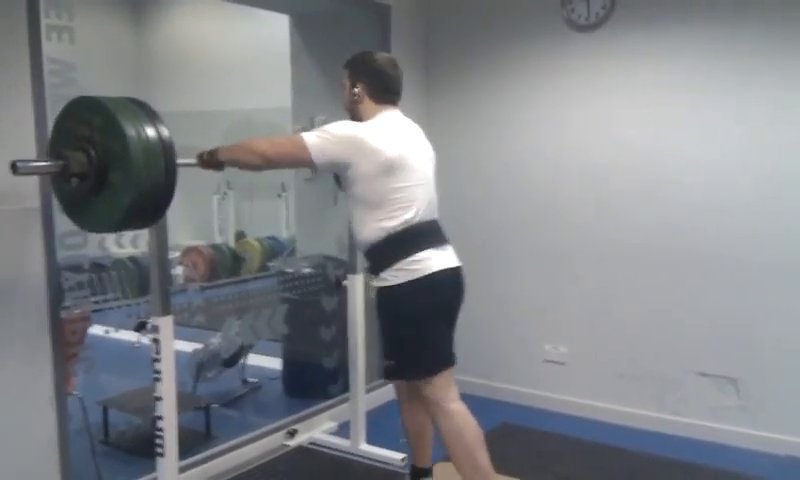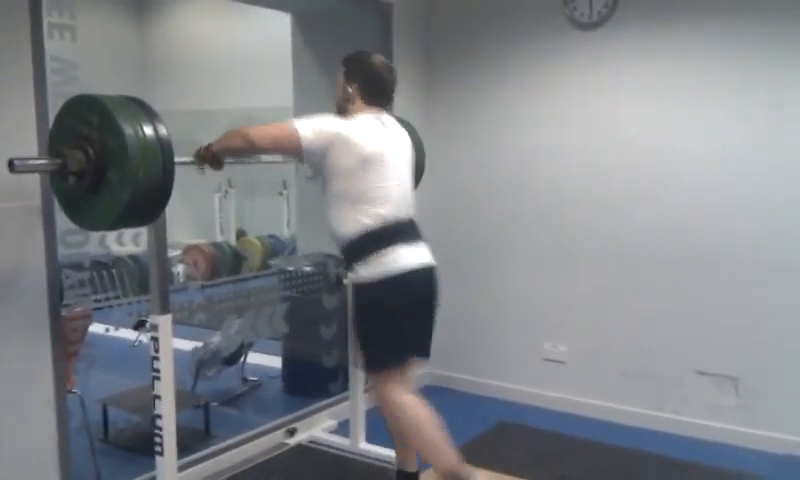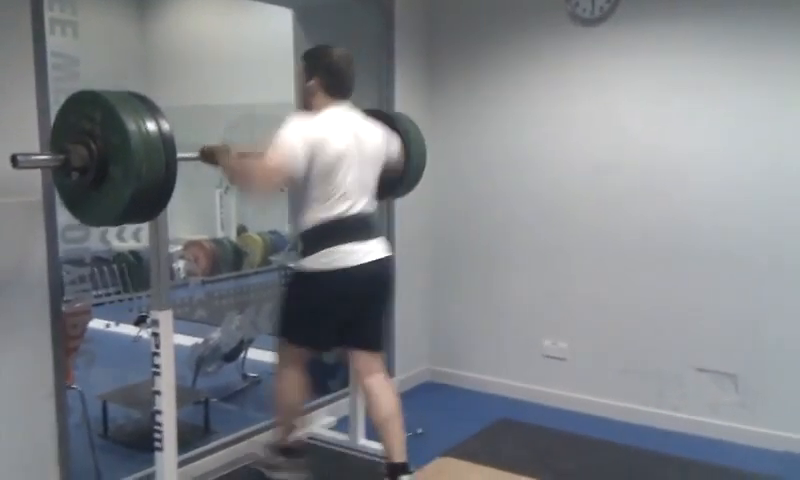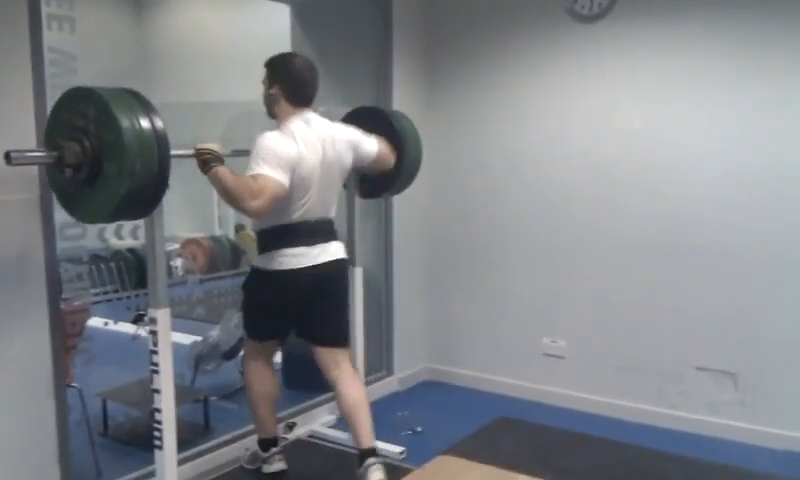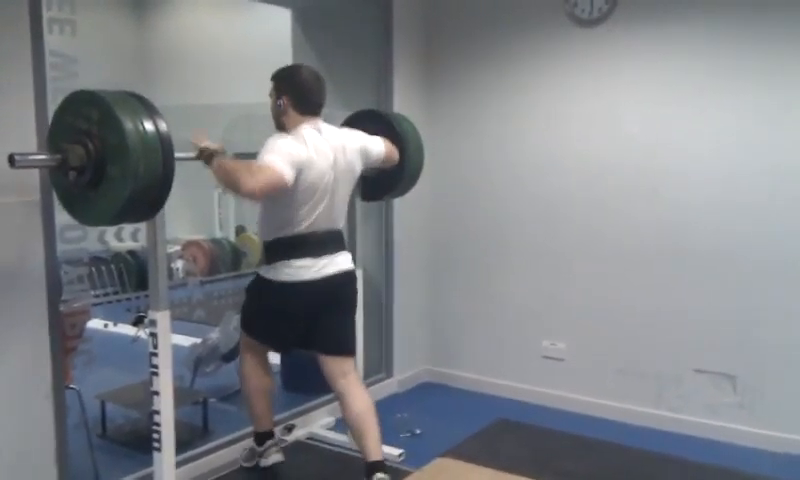
dt=0.3s
person 1, frame 1
left shoulder: (354, 137)
right shoulder: (408, 131)
left elbow: (268, 154)
left wrist: (216, 155)
left hip: (412, 281)
right hip: (437, 272)
left knee: (440, 397)
right knee: (409, 383)
person 1, frame 2
left shoulder: (335, 132)
right shoulder: (395, 133)
left elbow: (253, 137)
left wrist: (211, 152)
left hip: (382, 276)
right hip: (418, 268)
left knee: (389, 388)
right knee: (394, 379)
person 1, frame 3
left shoulder: (307, 129)
right shoulder: (373, 130)
left elbow: (264, 178)
right elbow: (396, 158)
left wrist: (228, 161)
left hip: (327, 268)
right hip: (374, 262)
left knee: (291, 359)
right knee: (372, 371)
person 1, frame 4
left shoulder: (276, 143)
right shoulder: (342, 135)
left elbow: (255, 201)
right elbow: (387, 158)
left wrist: (213, 165)
left hip: (282, 269)
right hip: (331, 262)
left knee: (257, 355)
right knee: (338, 365)
person 1, frame 5
left shoulder: (287, 146)
right shoulder: (350, 141)
left elbow: (254, 184)
right elbow: (392, 155)
left wrist: (215, 157)
left hip: (288, 279)
right hip: (338, 273)
left knee: (252, 351)
right knee: (345, 375)
left ankle: (265, 444)
